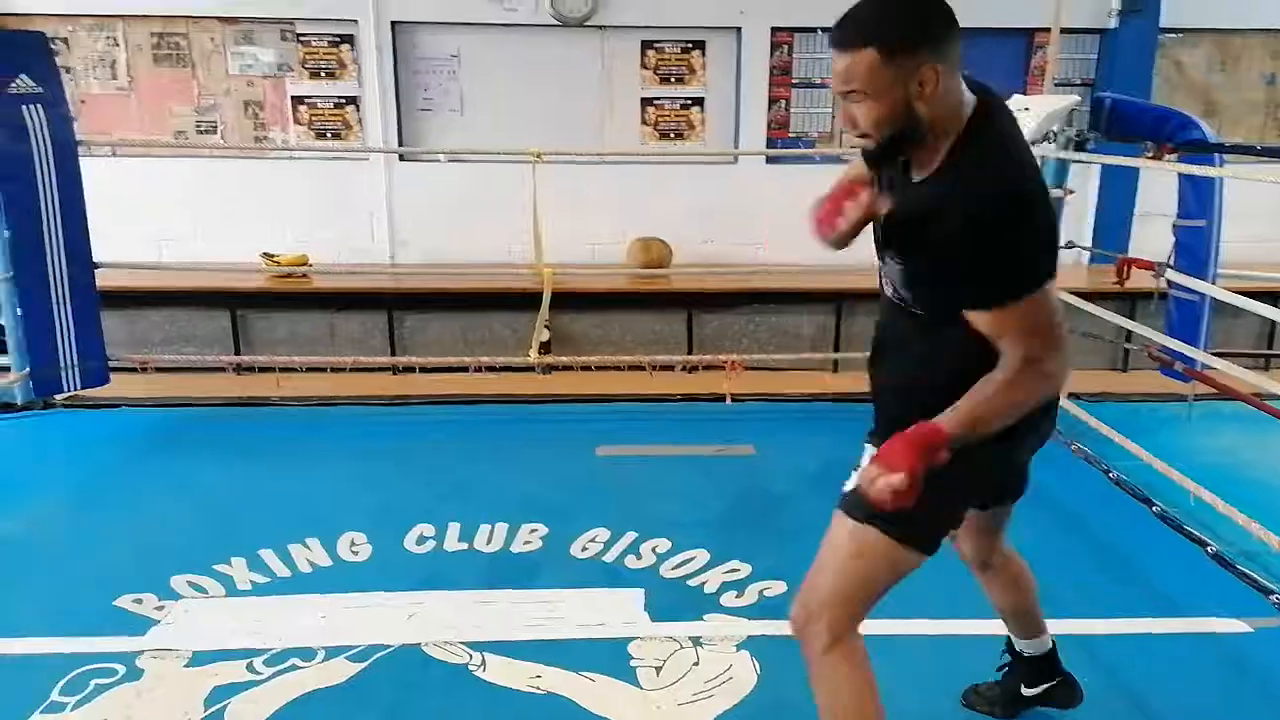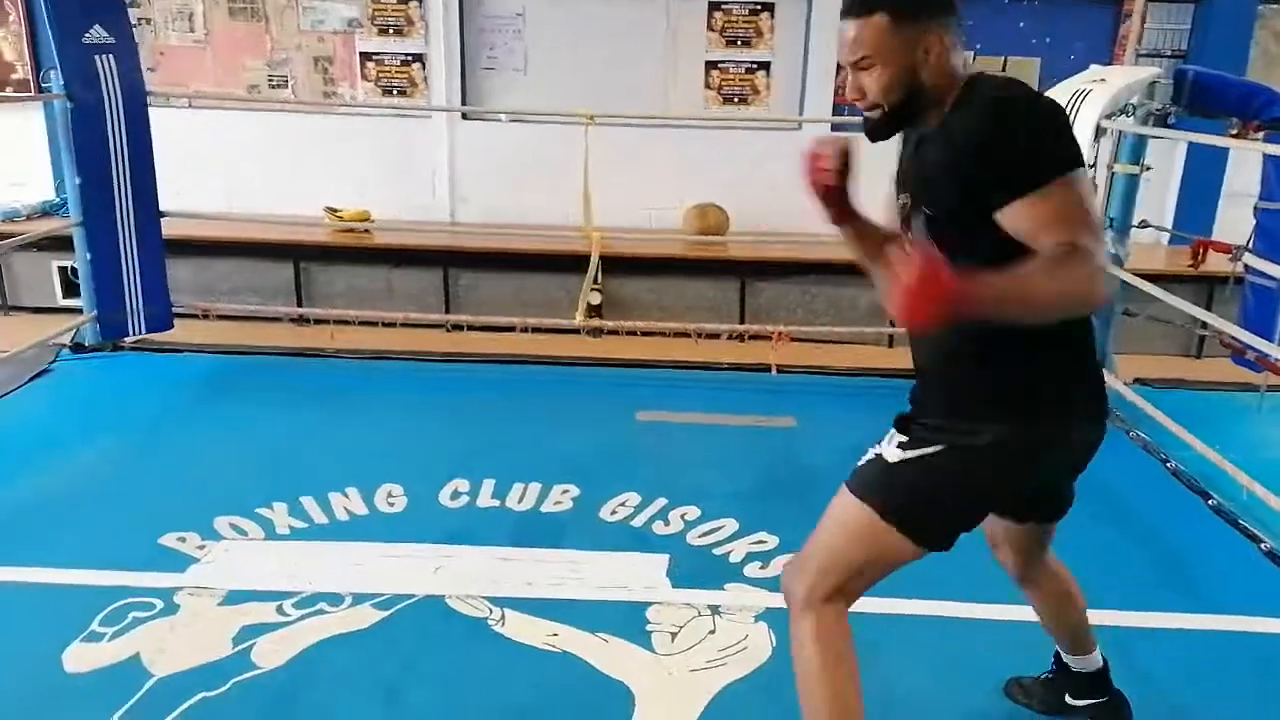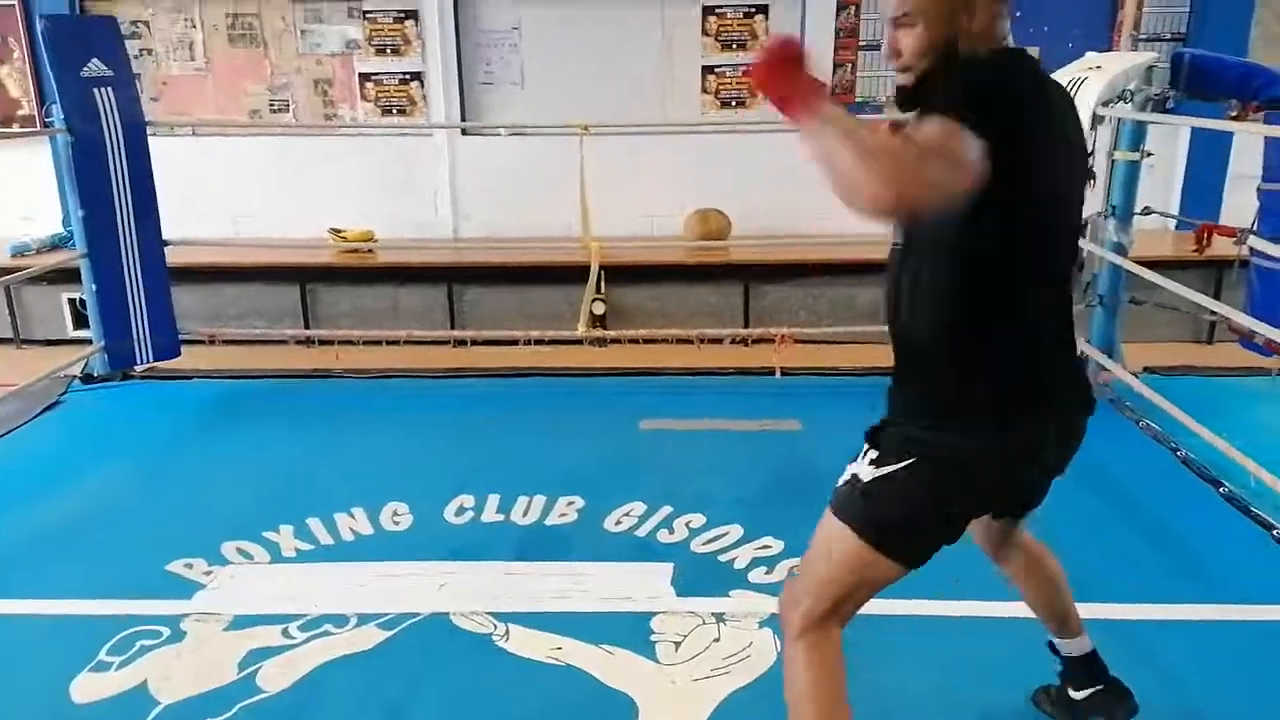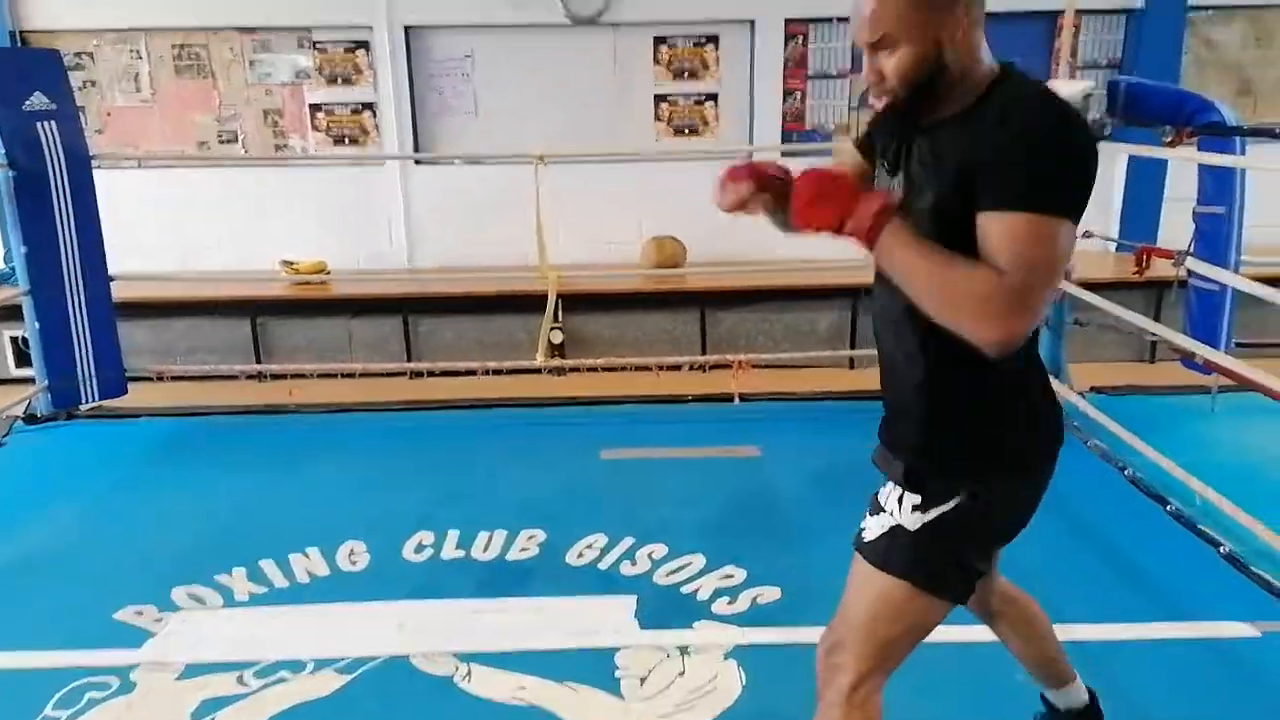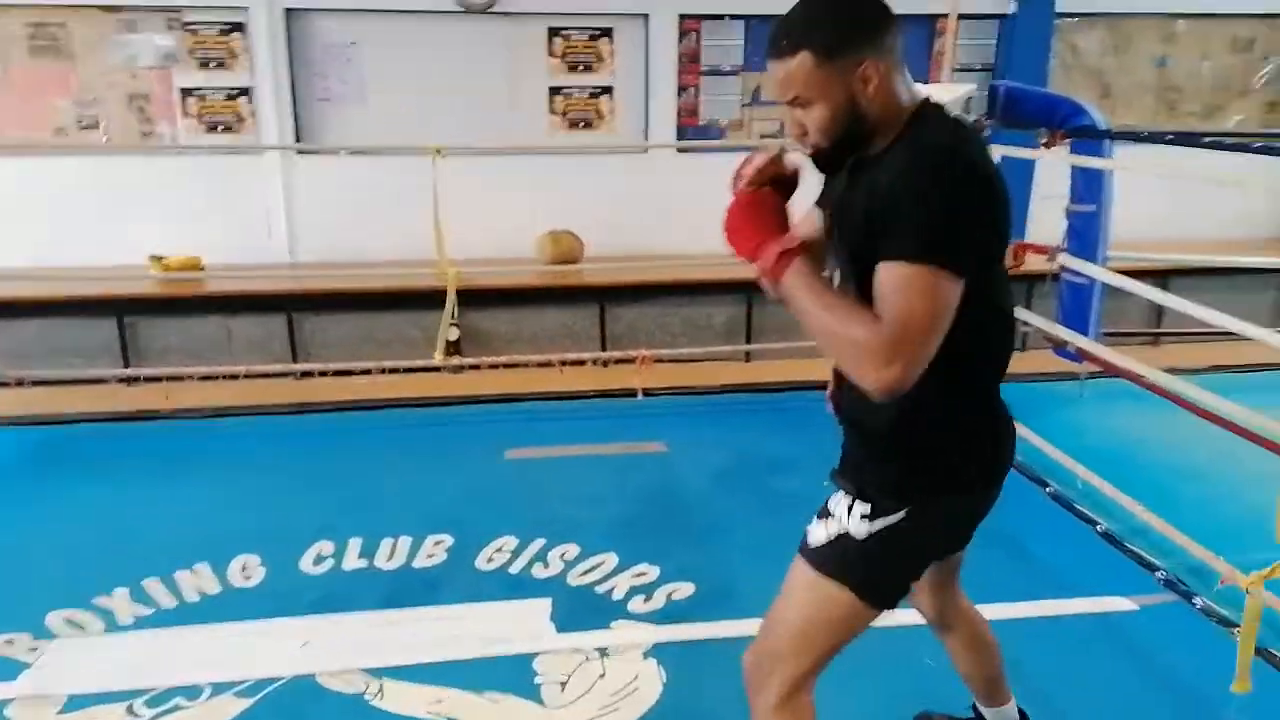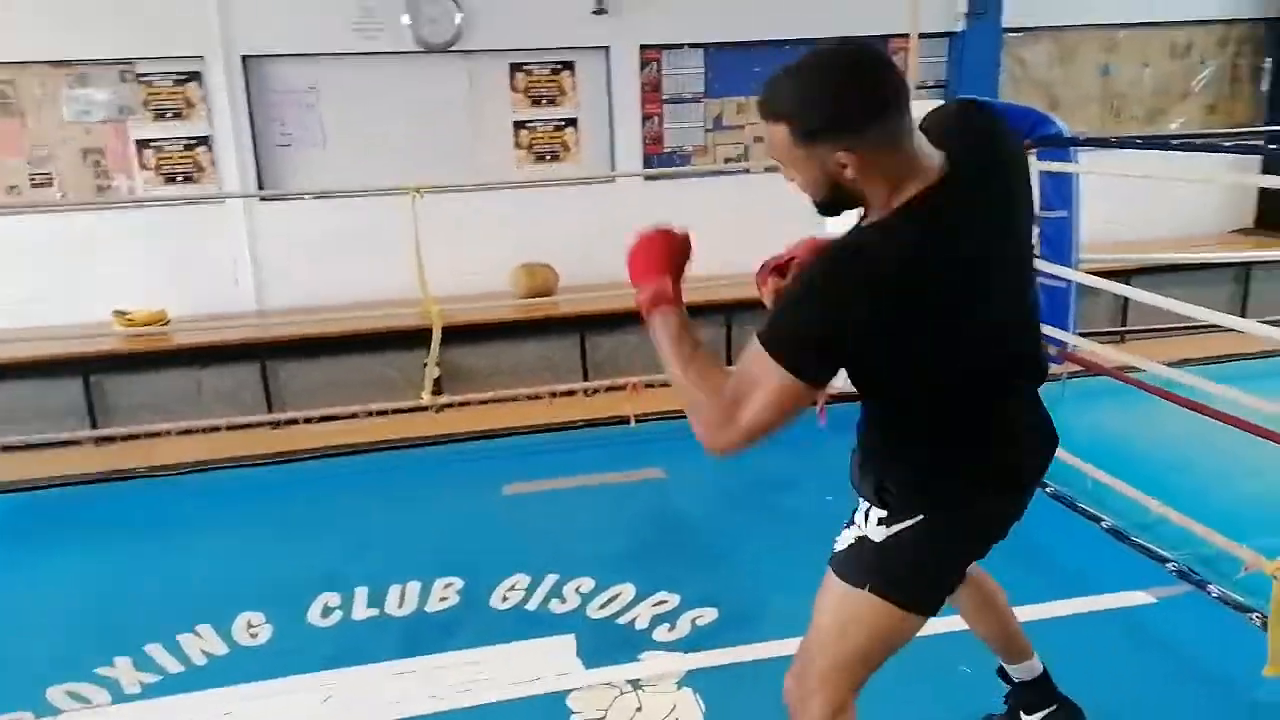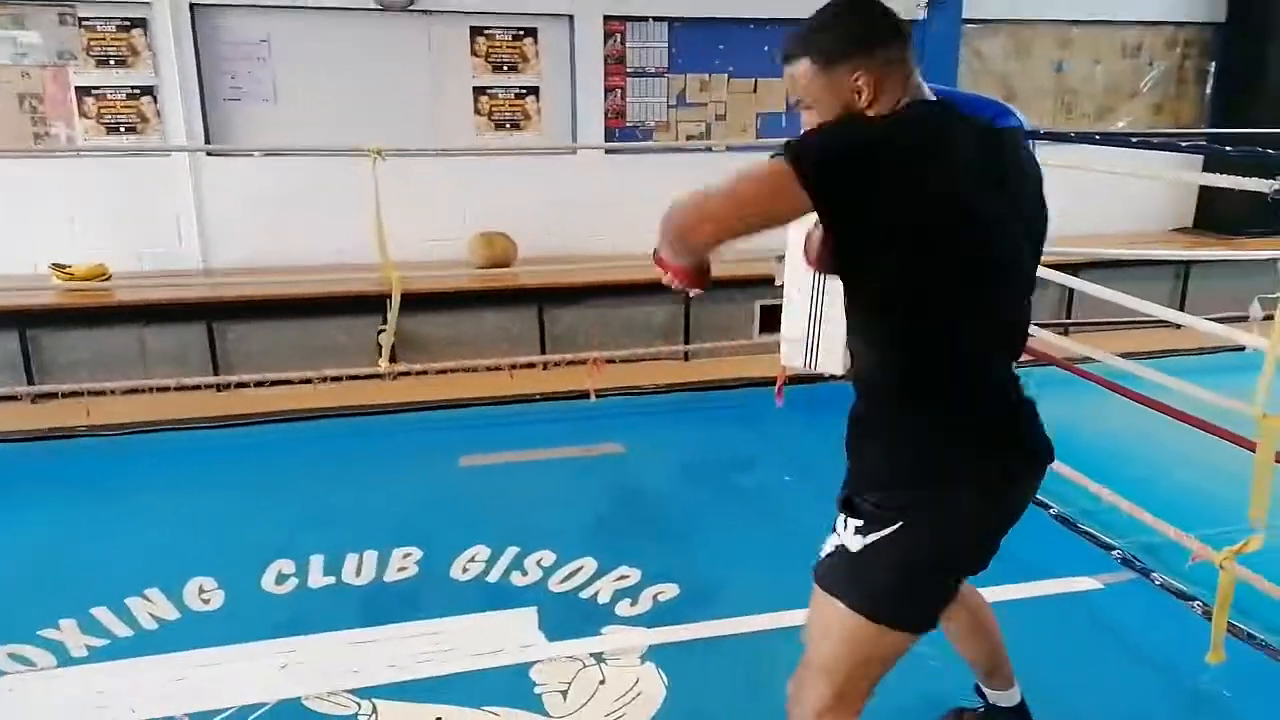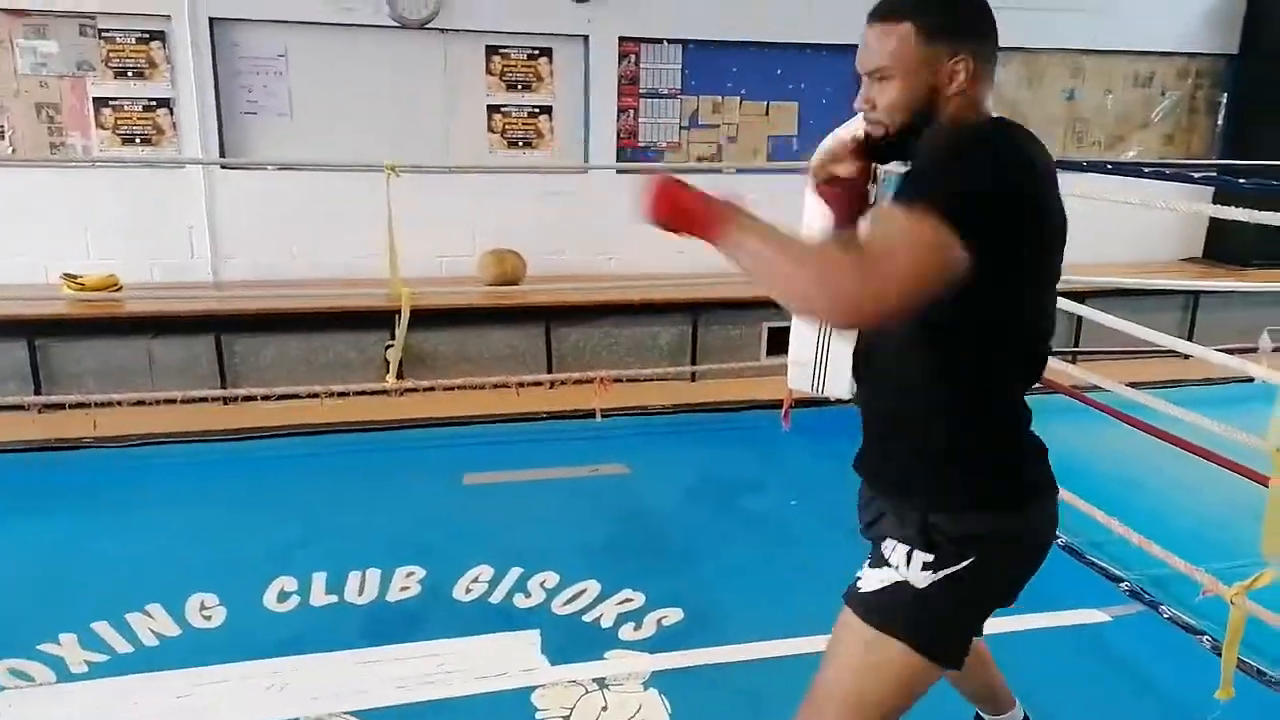
dt=0.4s
person 1, frame 1
left shoulder: (977, 203)
left elbow: (1037, 362)
right elbow: (838, 219)
left wrist: (930, 442)
right wrist: (843, 206)
left hip: (958, 426)
right hip: (972, 414)
left knee: (820, 623)
right knee: (977, 543)
person 1, frame 2
left shoulder: (1000, 119)
right shoulder: (917, 139)
left elbow: (1082, 273)
right elbow: (901, 273)
left wrist: (962, 292)
right wrist: (840, 206)
left hip: (979, 417)
right hip: (1061, 406)
left knee: (811, 591)
right knee: (1024, 551)
person 1, frame 3
left shoulder: (1005, 89)
right shoulder: (1018, 94)
left elbow: (887, 188)
left wrist: (804, 98)
left hip: (959, 423)
left knee: (807, 614)
right knee: (997, 533)
person 1, frame 4
left shoulder: (1032, 130)
right shoulder: (910, 112)
left elbow: (1003, 315)
right elbow: (820, 201)
left wrist: (869, 219)
right wrist: (772, 188)
left hip: (973, 447)
right hip: (943, 435)
right knee: (977, 584)
person 1, frame 5
left shoulder: (942, 176)
right shoulder: (869, 151)
left elbow: (886, 364)
right elbow: (825, 259)
left wrist: (776, 255)
right wrist: (770, 215)
left hip: (925, 469)
right hip: (951, 454)
right knee: (935, 595)
person 1, frame 6
left shoulder: (858, 277)
right shoulder: (968, 131)
left elbow: (726, 429)
left wrist: (657, 293)
left hip: (939, 490)
right knee: (942, 573)
person 1, frame 7
left shoulder: (864, 148)
right shoulder: (1004, 148)
left elbow: (694, 221)
left wrist: (680, 256)
left hip: (925, 476)
right hip: (996, 450)
right knee: (941, 584)
person 1, frame 8
left shoulder: (985, 163)
right shoulder: (939, 153)
left elbow: (844, 296)
left wrist: (710, 216)
right wrist: (850, 203)
left hip: (969, 516)
right hip: (925, 493)
right knee: (943, 643)
